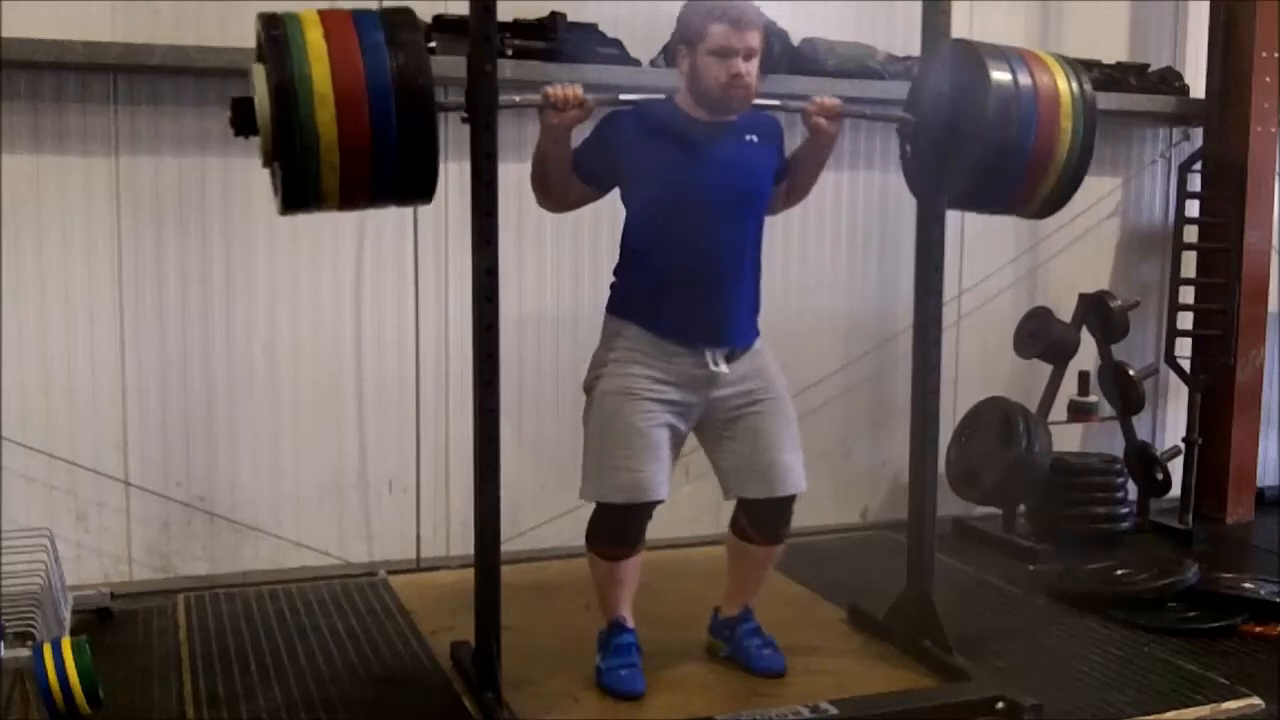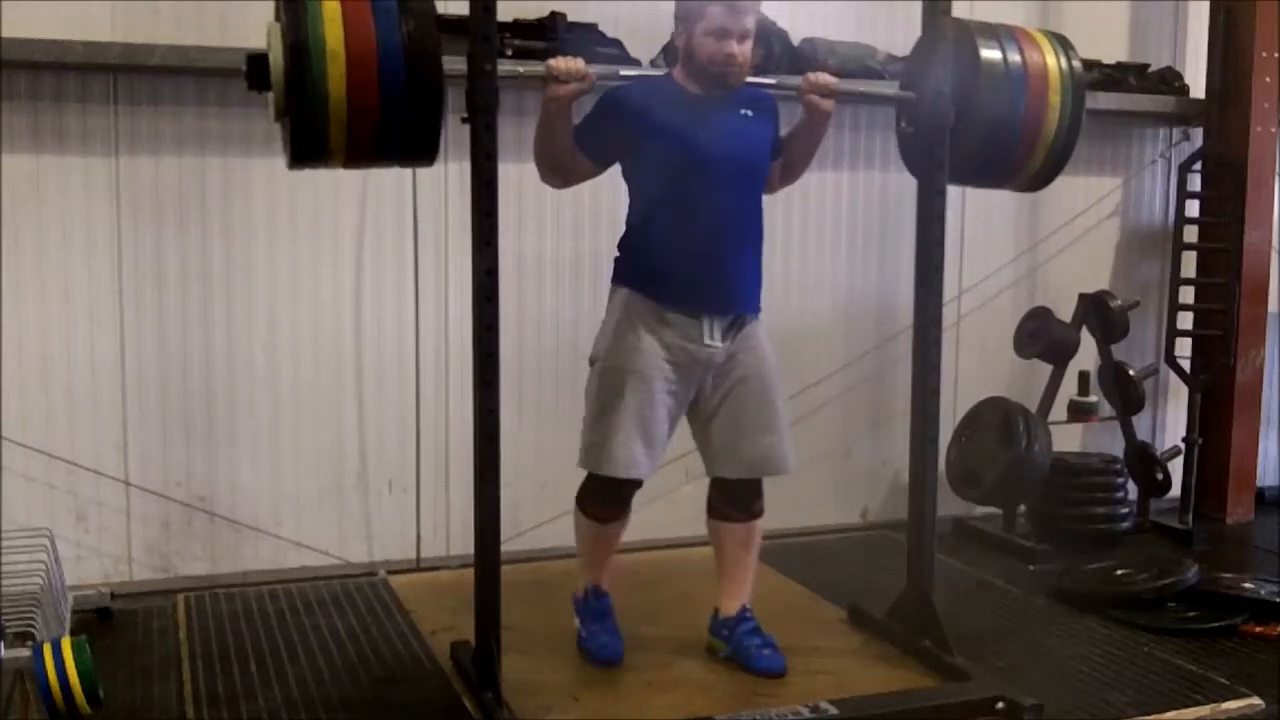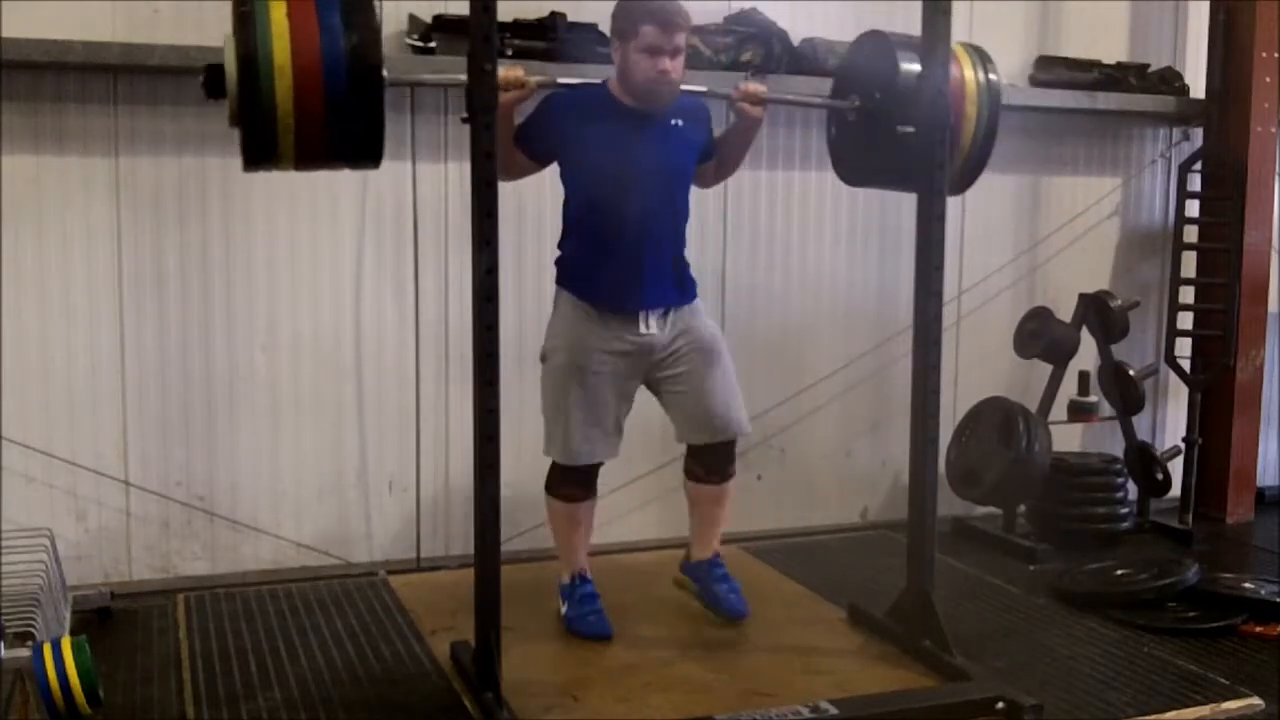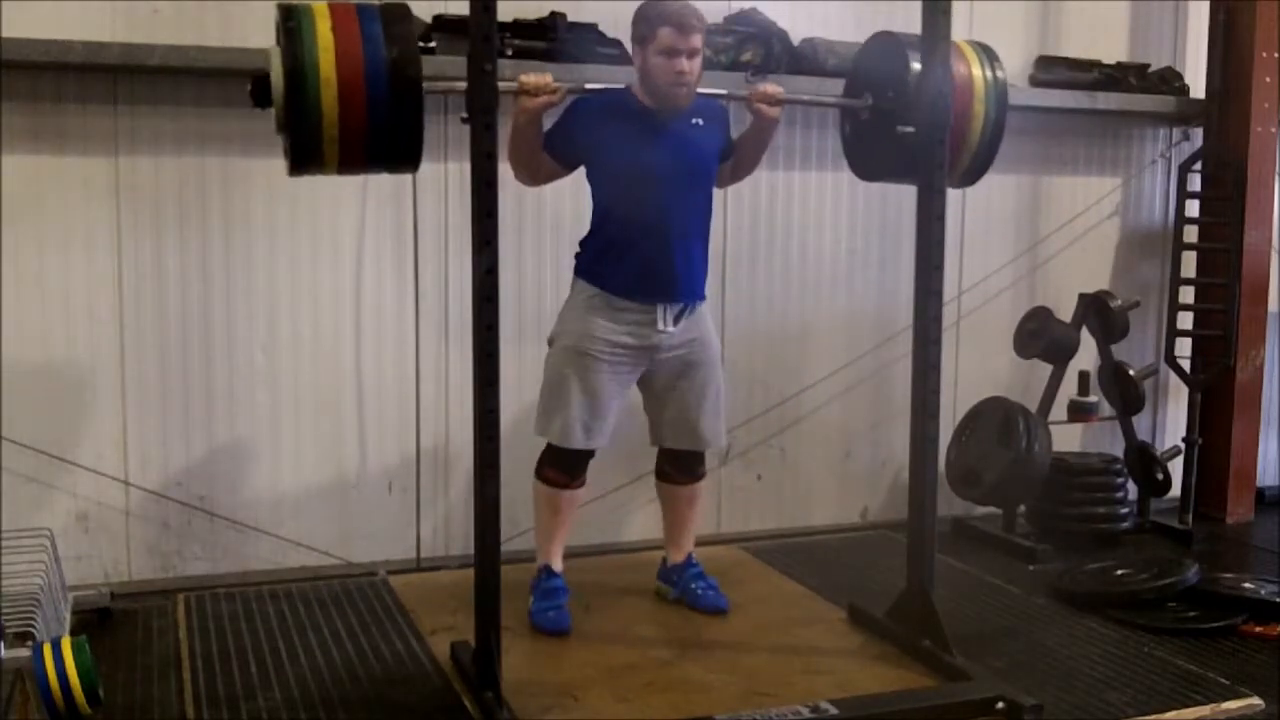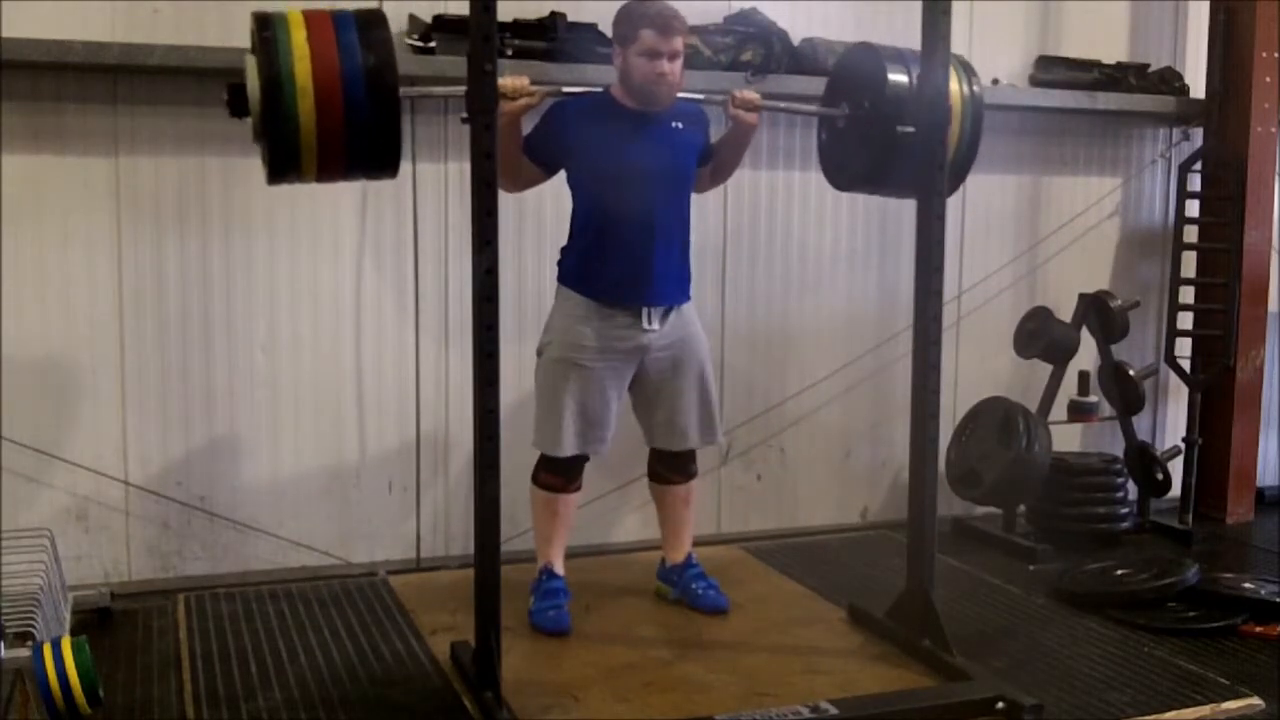
dt=0.7s
person 1, frame 1
left shoulder: (763, 131)
right shoulder: (634, 128)
right elbow: (556, 198)
left wrist: (820, 142)
right wrist: (554, 134)
left hip: (741, 351)
right hip: (644, 350)
left knee: (773, 496)
right knee: (627, 502)
left ankle: (733, 620)
right ankle: (619, 633)
person 1, frame 2
left shoulder: (758, 107)
right shoulder: (635, 102)
right elbow: (559, 173)
left wrist: (817, 116)
right wrist: (556, 105)
left hip: (738, 325)
right hip: (649, 319)
left knee: (742, 477)
right knee: (615, 472)
left ankle: (732, 618)
right ankle: (592, 599)
person 1, frame 3
left shoulder: (691, 114)
right shoulder: (570, 110)
right elbow: (505, 166)
left wrist: (748, 124)
right wrist: (501, 109)
left hip: (678, 312)
right hip: (590, 316)
left knee: (719, 435)
right knee: (577, 458)
left ankle: (705, 561)
right ankle: (576, 584)
person 1, frame 4
left shoulder: (711, 116)
right shoulder: (596, 113)
right elbow: (531, 172)
left wrist: (764, 124)
right wrist: (527, 114)
left hip: (687, 313)
right hip: (604, 309)
left knee: (687, 447)
right knee: (570, 444)
left ankle: (678, 565)
right ankle: (548, 576)
person 1, frame 5
left shoulder: (691, 121)
right shoulder: (575, 118)
right elbow: (513, 178)
left wrist: (742, 130)
right wrist: (508, 121)
left hip: (672, 314)
right hip: (589, 314)
left knee: (678, 446)
right knee: (564, 451)
left ankle: (678, 565)
right ankle: (550, 577)
